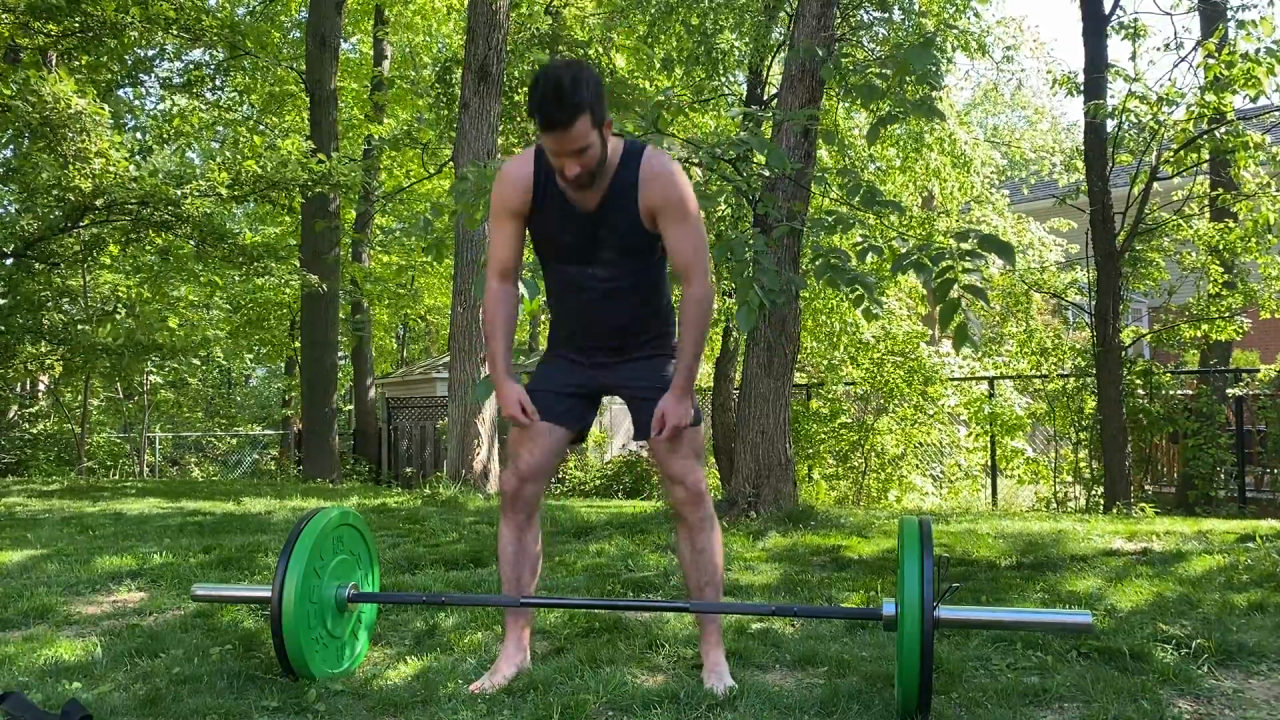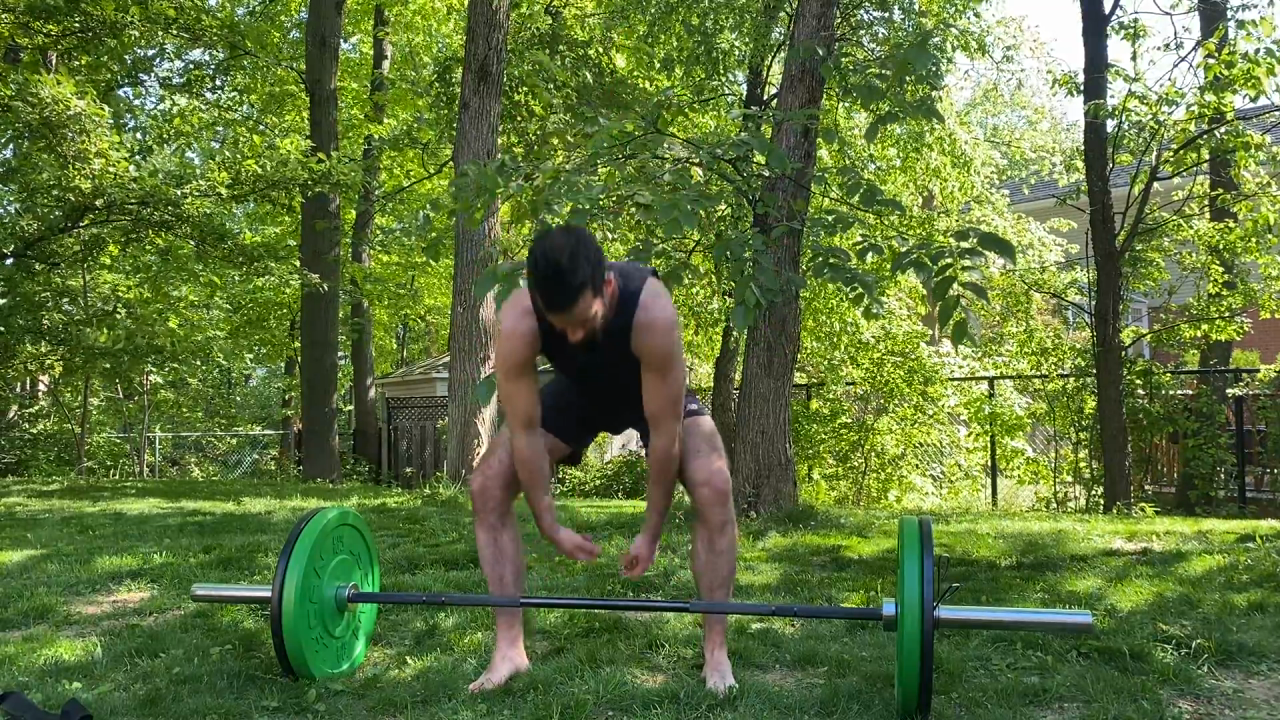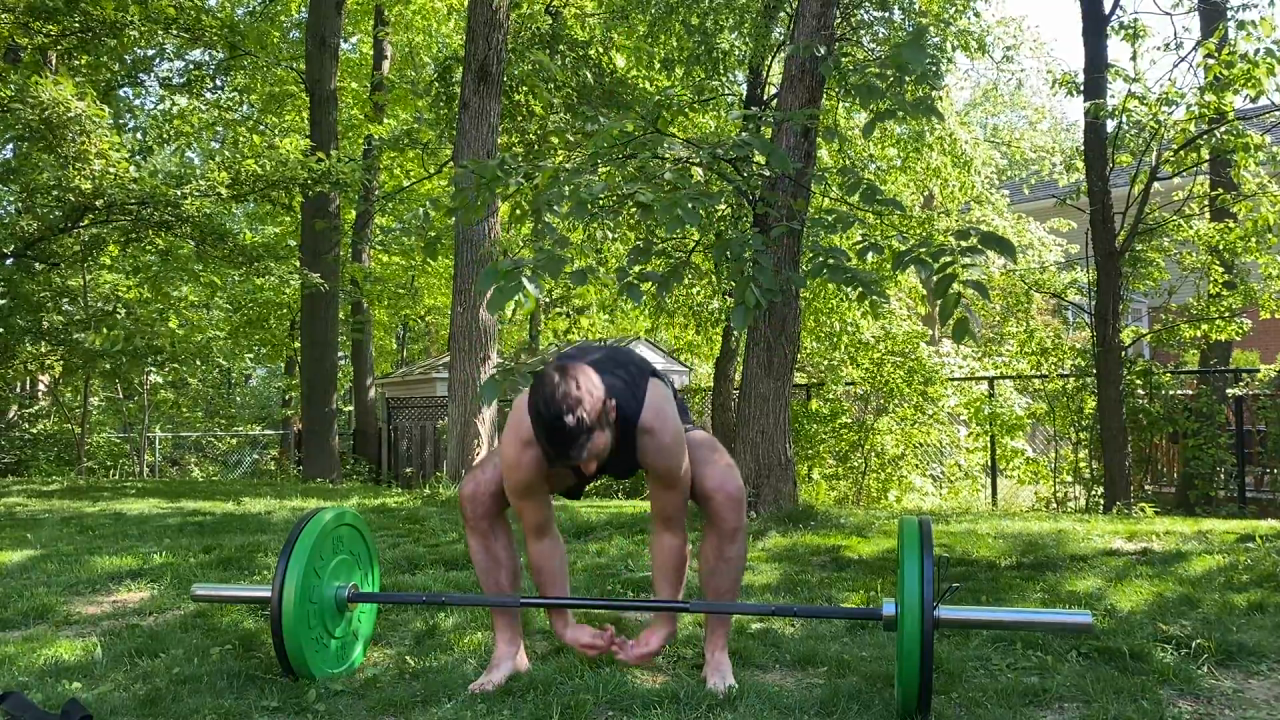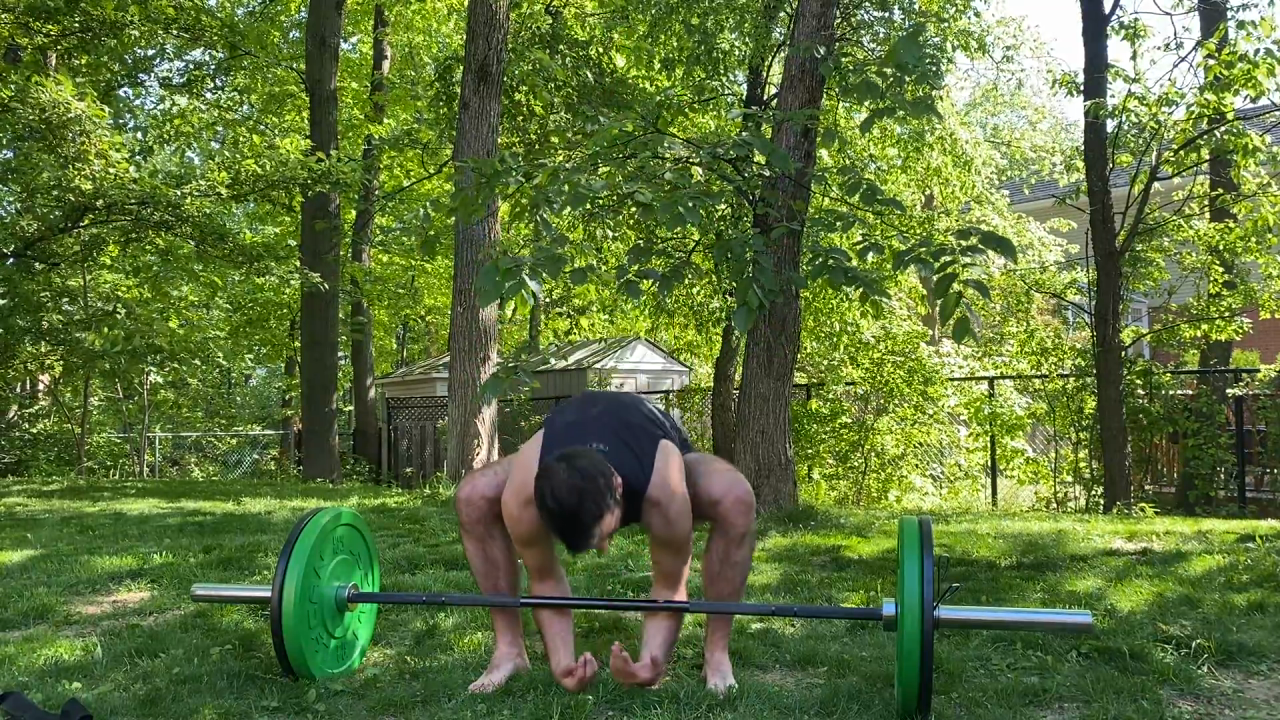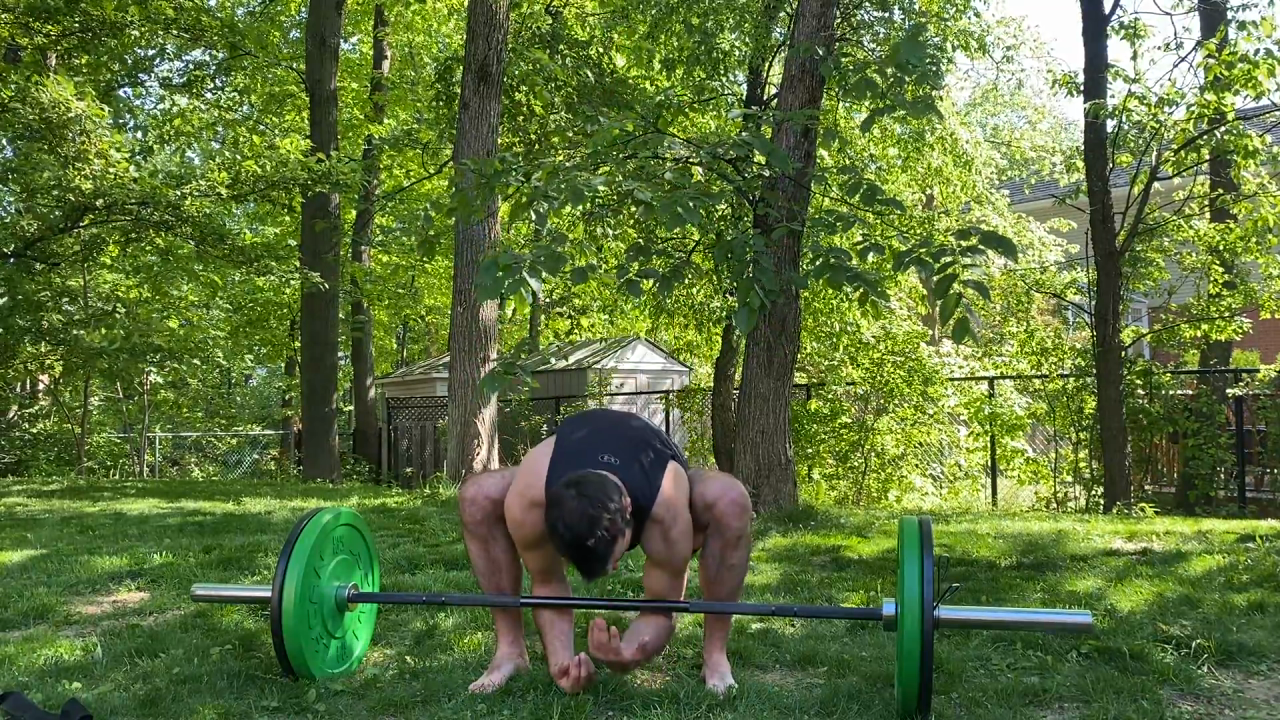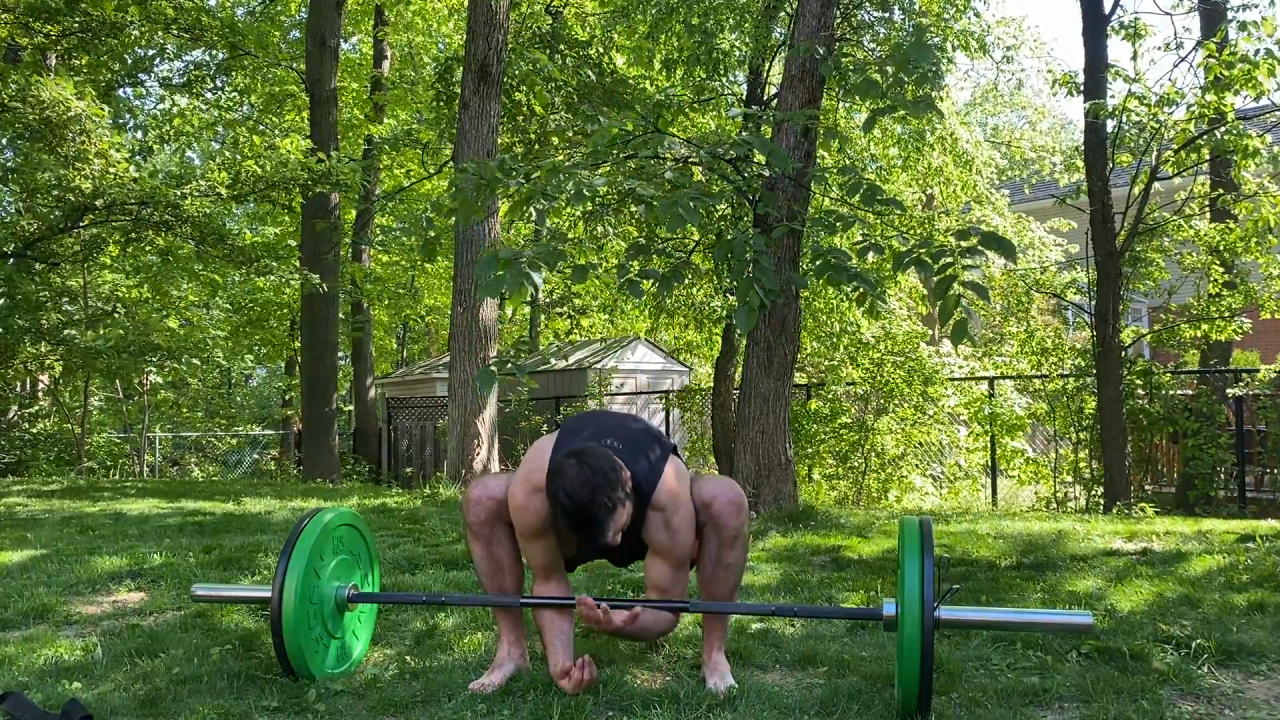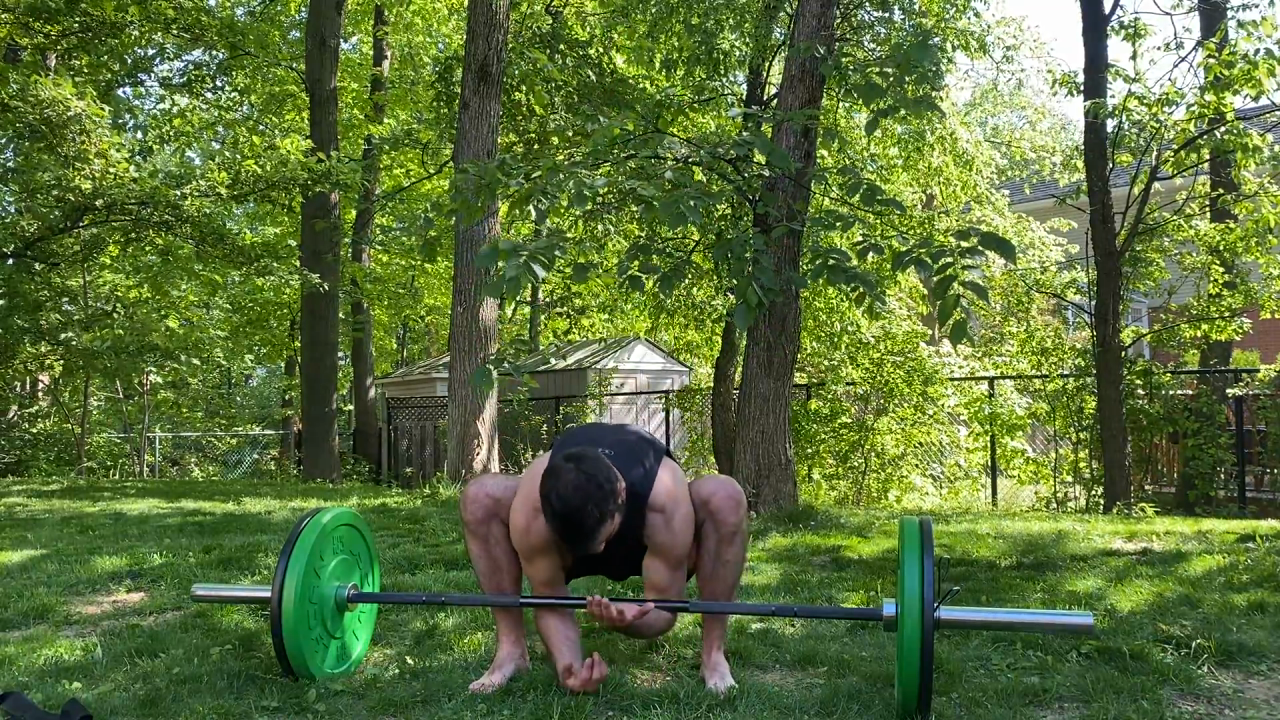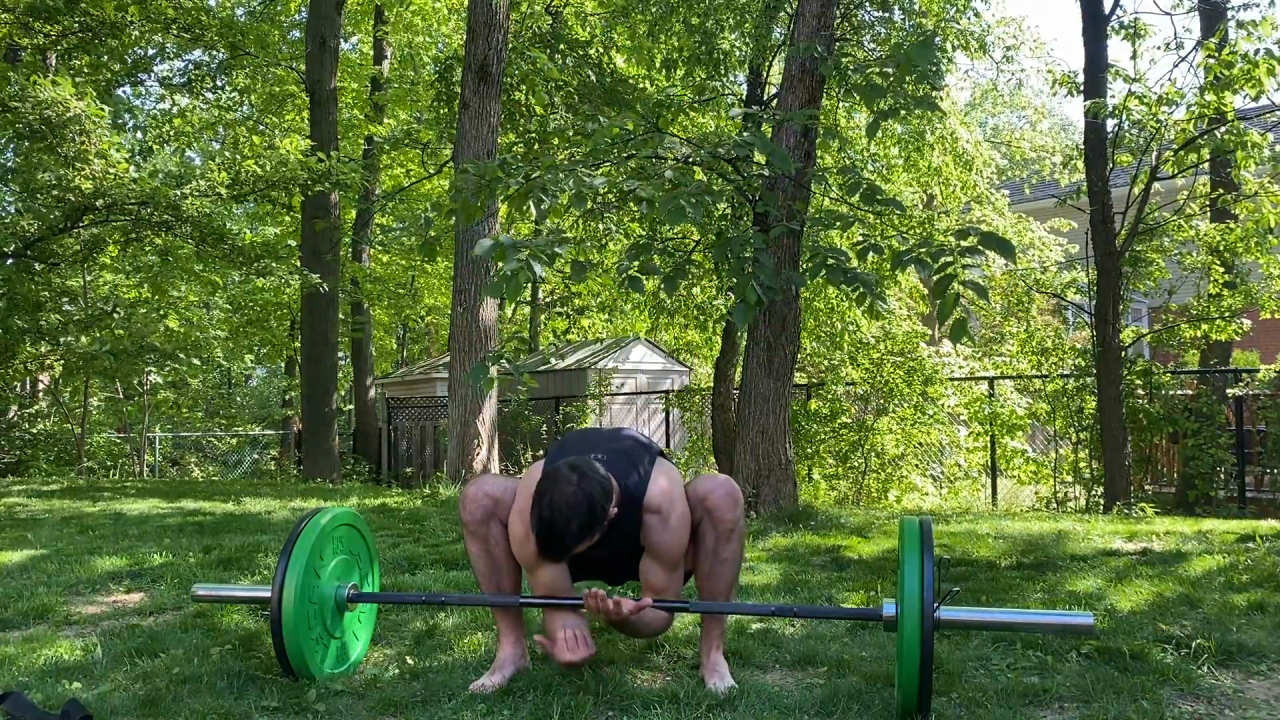
dt=0.2s
person 1, frame 1
left shoulder: (657, 176)
right shoulder: (519, 178)
left elbow: (696, 285)
right elbow: (500, 280)
left wrist: (681, 387)
right wrist: (502, 375)
left hip: (648, 351)
right hip: (568, 353)
left knee: (688, 490)
right knee: (517, 487)
left ankle: (712, 649)
right ankle: (515, 646)
person 1, frame 2
left shoulder: (651, 312)
right shoulder: (518, 319)
left elbow: (665, 432)
right elbow: (523, 432)
left wrist: (649, 533)
right wrist: (551, 525)
left hip: (654, 401)
right hip: (573, 394)
left knee: (712, 485)
right knee: (486, 484)
left ankle: (716, 651)
right ankle: (509, 648)
person 1, frame 3
left shoulder: (658, 427)
right shoulder: (521, 442)
left elbow: (670, 530)
right elbow: (540, 535)
left wrist: (663, 622)
right wrist: (562, 624)
left hip: (646, 432)
left knee: (726, 492)
right knee: (476, 496)
left ankle: (716, 651)
right ankle: (509, 648)
person 1, frame 4
left shoulder: (663, 493)
right shoulder: (523, 496)
left elbow: (670, 585)
right elbow: (544, 577)
left wrist: (651, 661)
right wrist: (561, 659)
left hip: (658, 455)
left knee: (734, 500)
right knee: (474, 499)
left ankle: (716, 653)
right ankle: (509, 648)
person 1, frame 5
left shoulder: (666, 508)
right shoulder: (527, 499)
left elbow: (660, 609)
right elbow: (547, 583)
left wrist: (631, 652)
right wrist: (560, 661)
left knee: (730, 503)
right knee: (477, 498)
left ankle: (715, 654)
right ankle: (510, 648)
person 1, frame 6
left shoulder: (668, 496)
right shoulder: (531, 488)
right elbow: (548, 580)
left wrist: (624, 624)
right wrist: (560, 662)
left knee: (726, 502)
right knee: (482, 500)
left ankle: (714, 653)
right ankle: (512, 649)
person 1, frame 7
left shoulder: (666, 498)
right shoulder: (529, 508)
left elbow: (664, 606)
right elbow: (548, 594)
left wrist: (628, 619)
right wrist: (568, 664)
left hip: (652, 543)
right hip: (571, 537)
left knee: (725, 498)
right knee: (480, 497)
left ankle: (713, 653)
right ankle: (512, 649)
person 1, frame 8
left shoulder: (662, 502)
right shoulder: (528, 509)
left elbow: (661, 608)
right elbow: (558, 606)
left wrist: (624, 614)
right wrist: (567, 641)
left hip: (648, 548)
left knee: (721, 495)
right knee: (479, 497)
left ankle: (712, 653)
right ankle: (512, 649)
